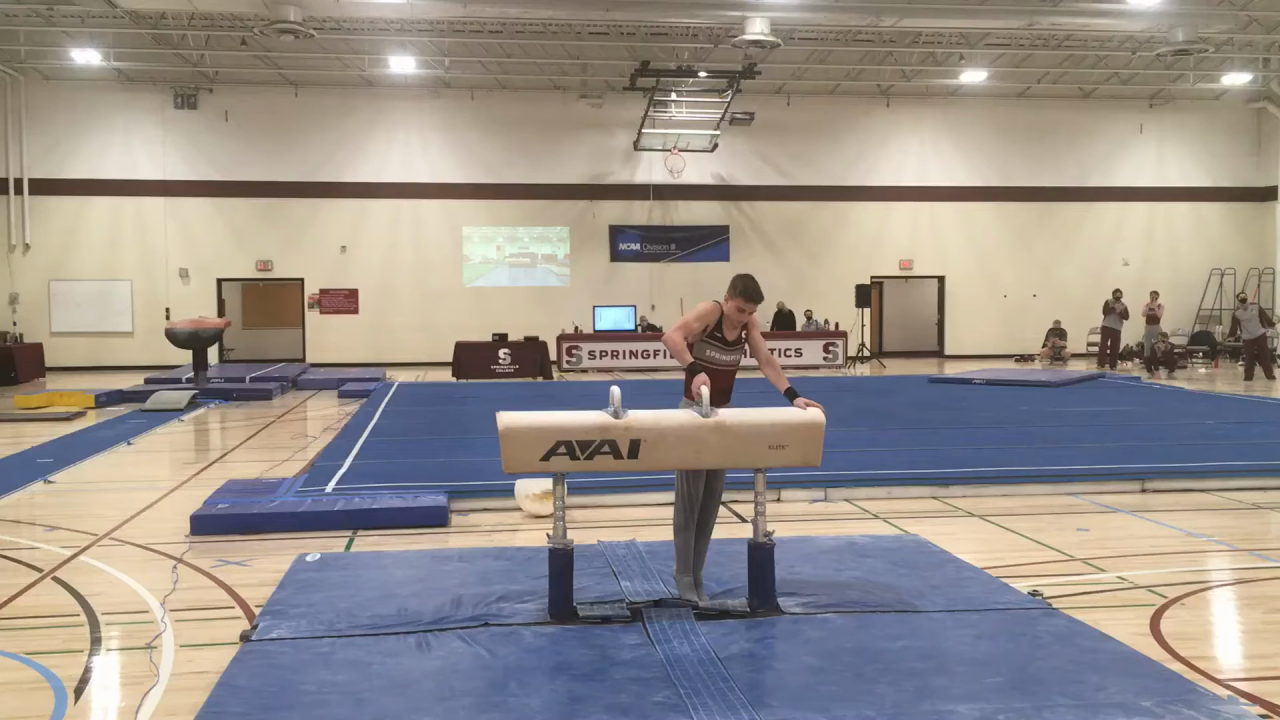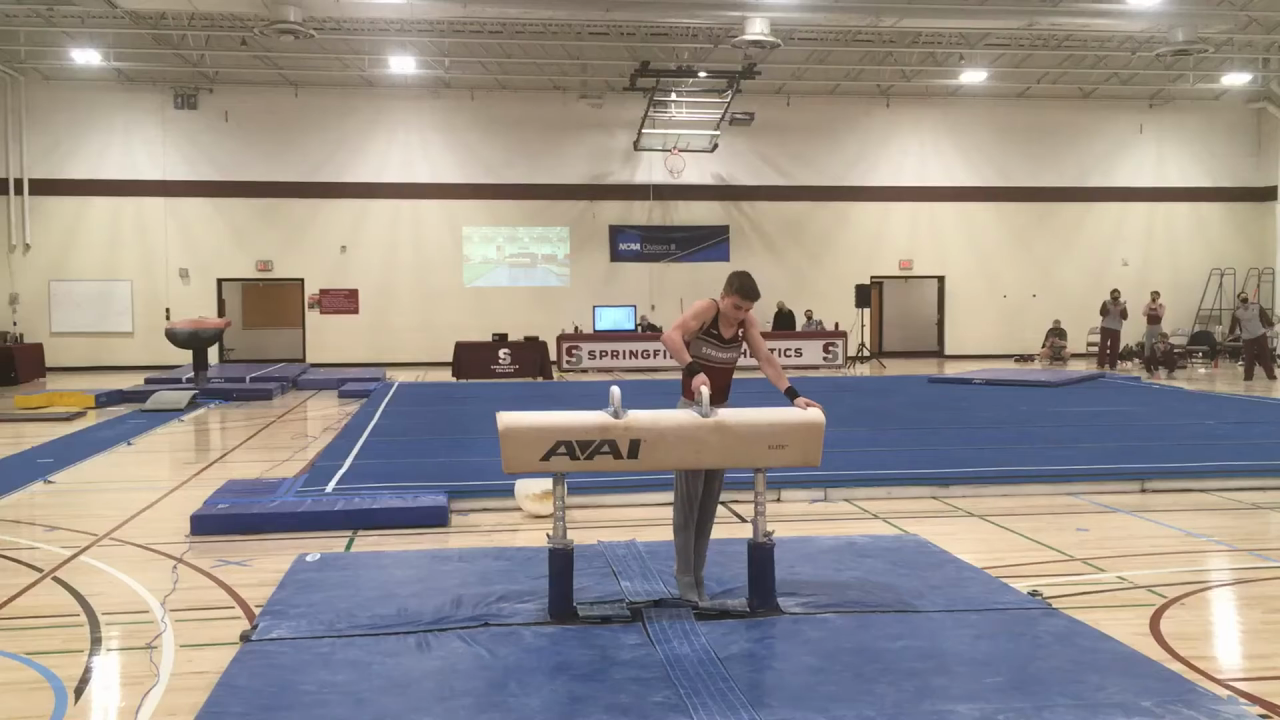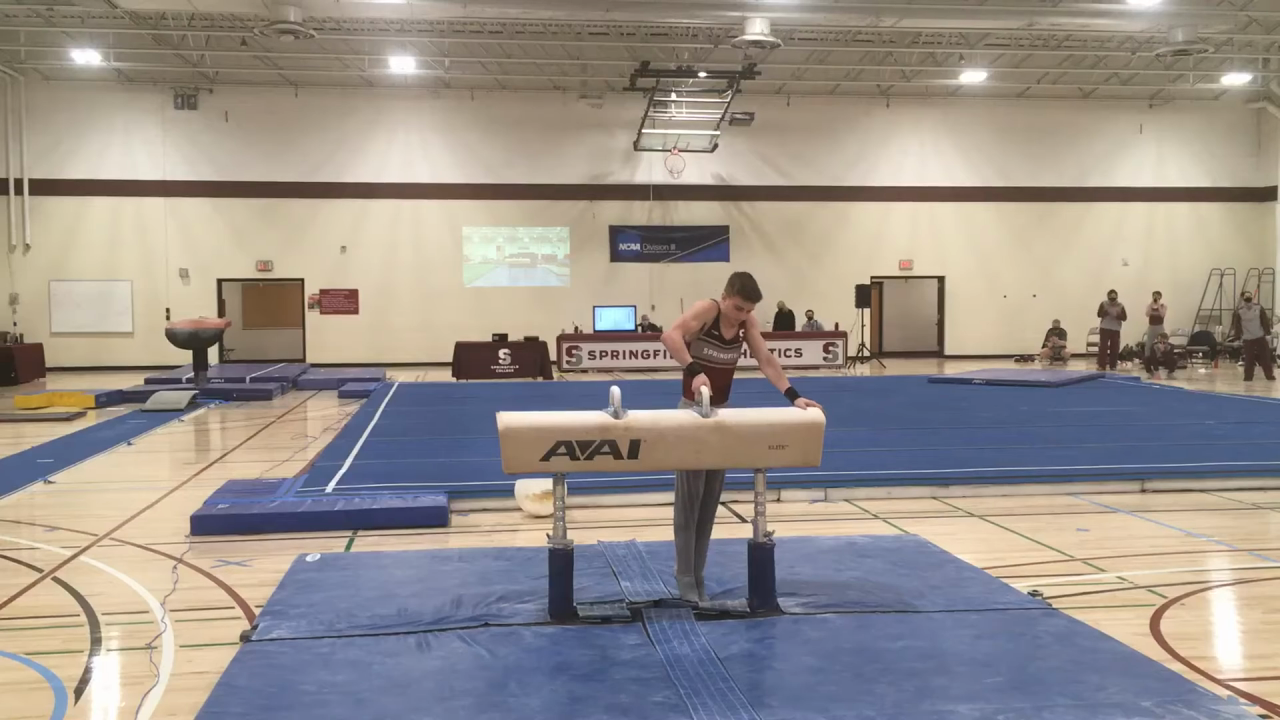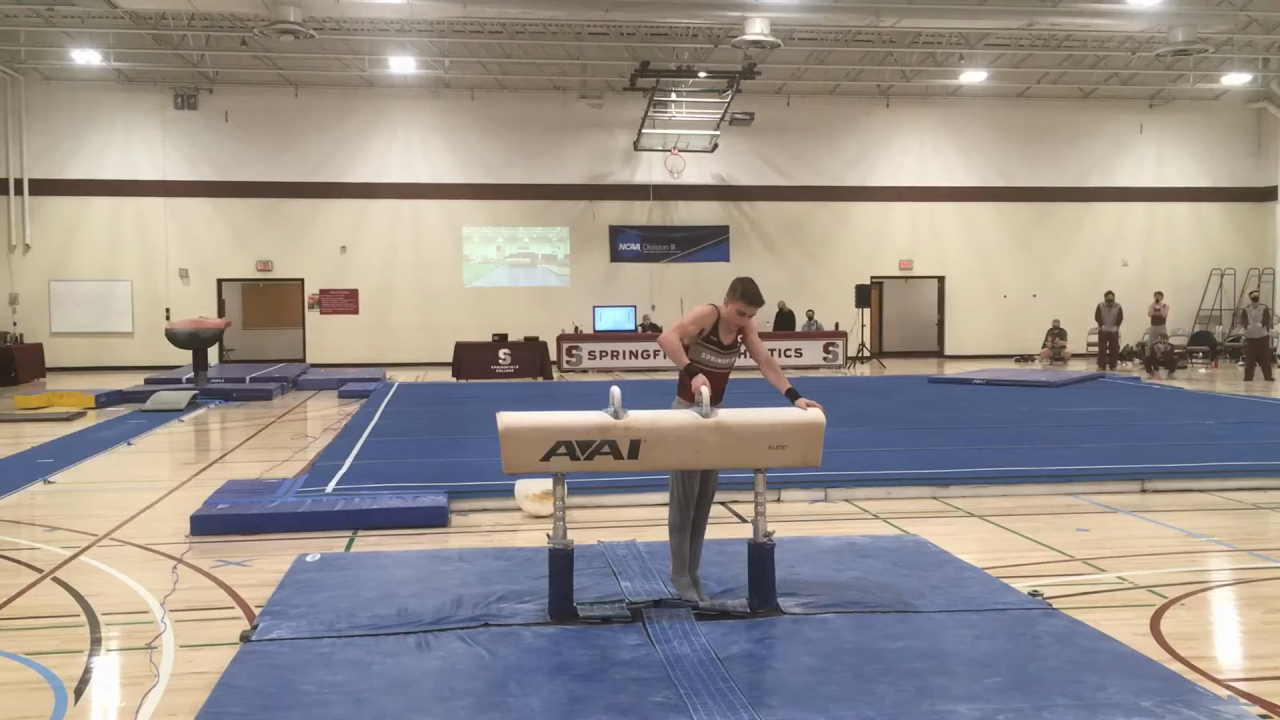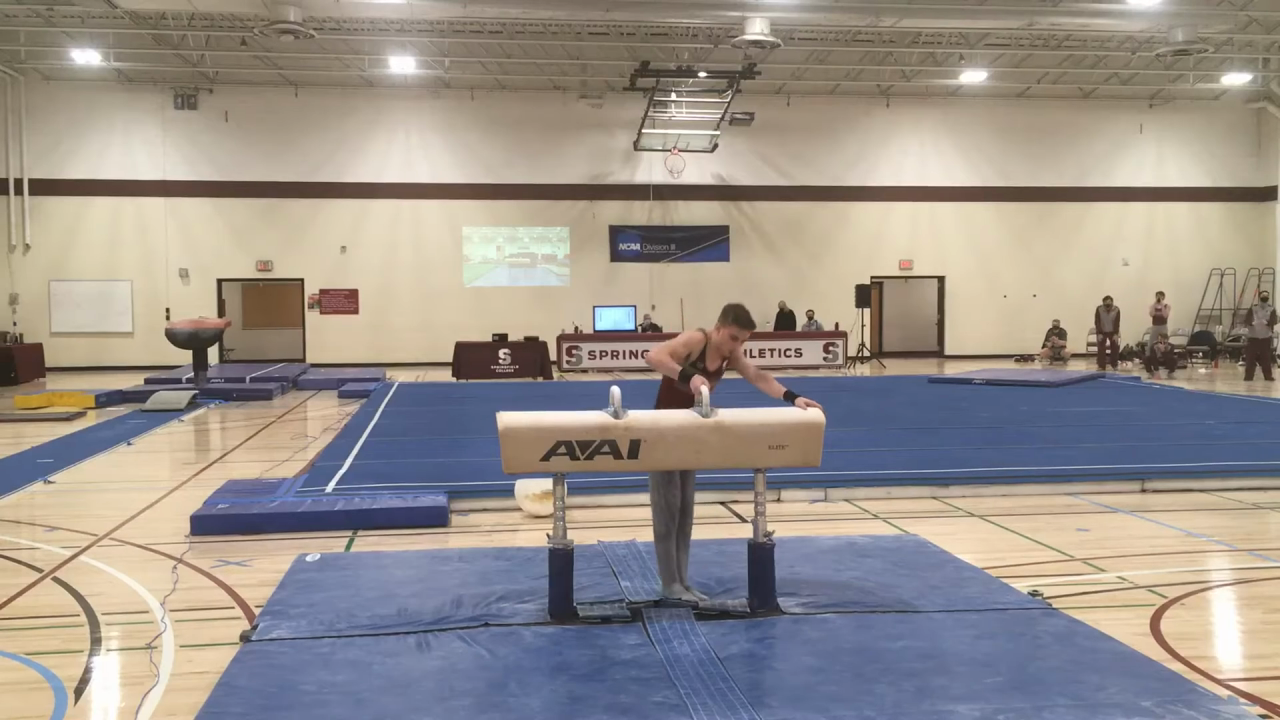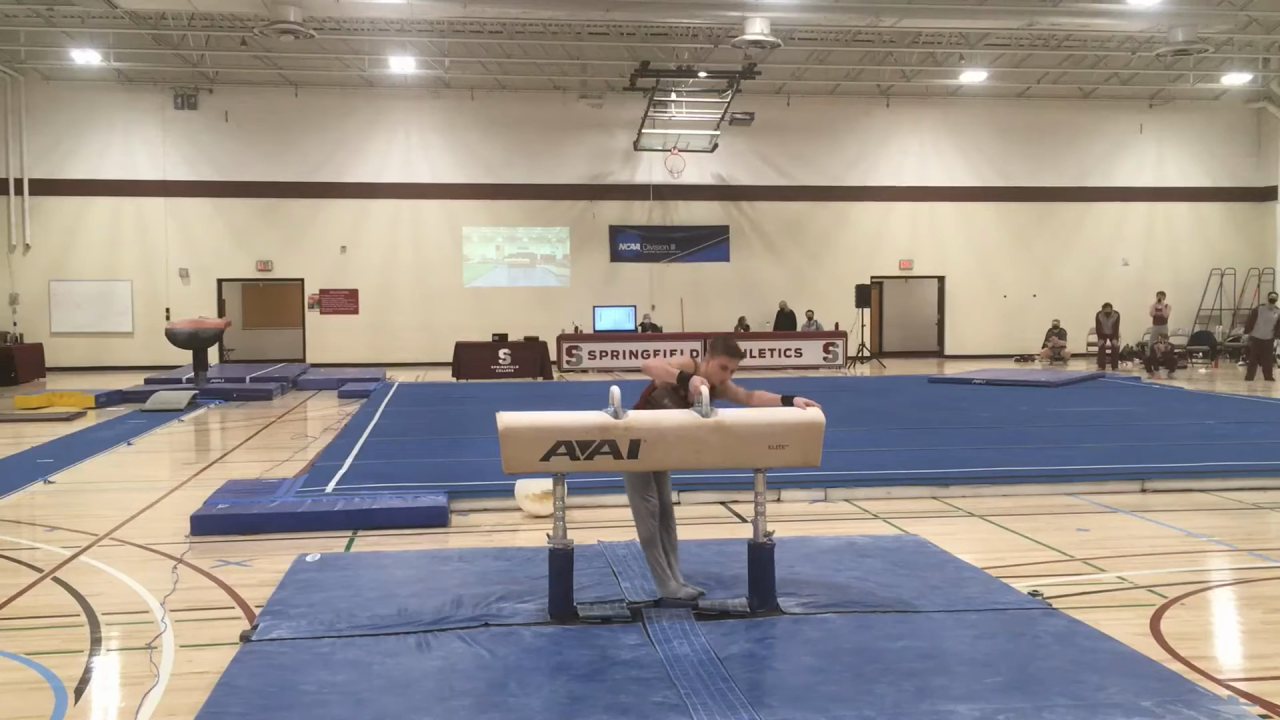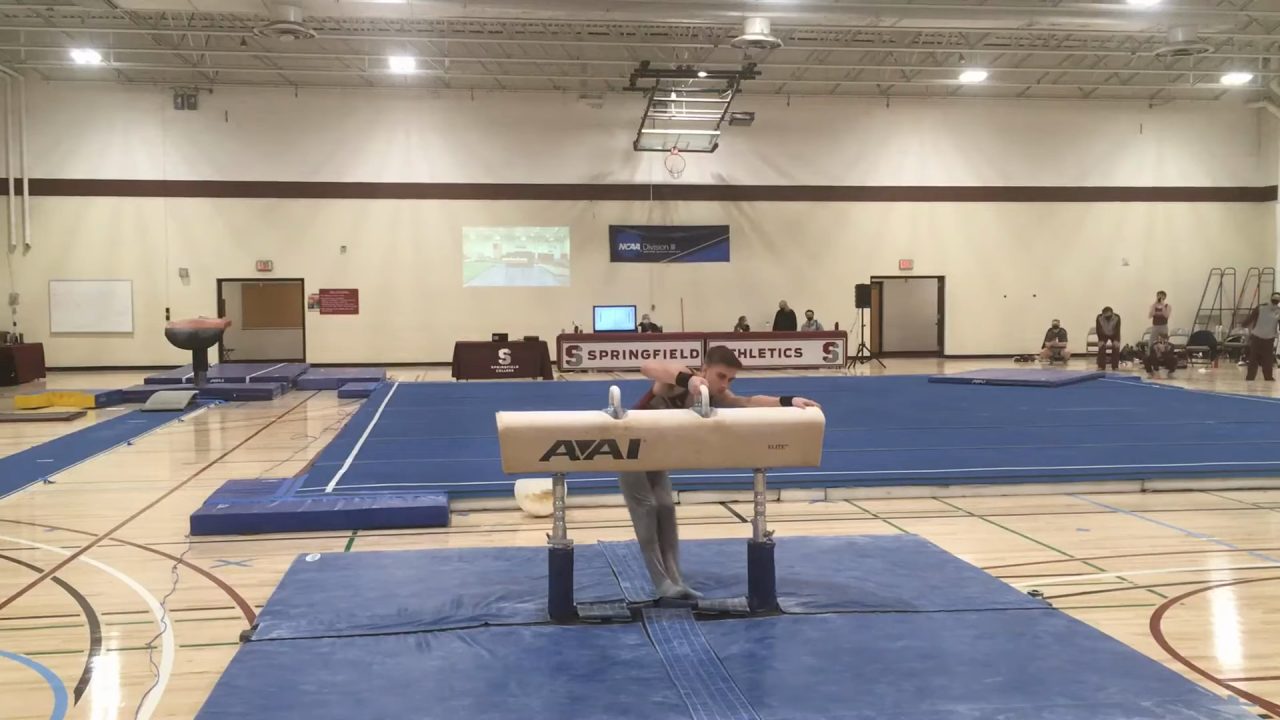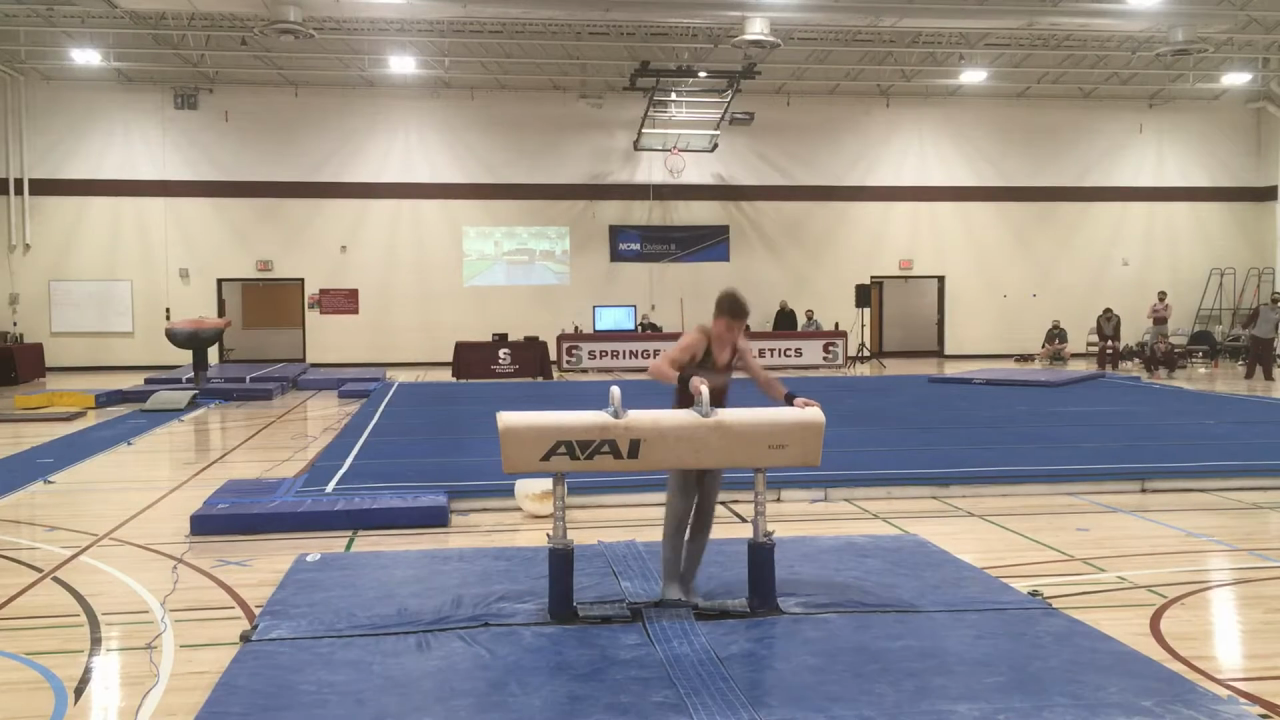
dt=0.2s
person 1, frame 1
left shoulder: (749, 324)
right shoulder: (709, 311)
left elbow: (766, 362)
right elbow: (671, 336)
left wrist: (793, 396)
right wrist: (695, 371)
right hip: (695, 411)
left knee: (711, 500)
right knee: (690, 497)
left ankle: (696, 576)
right ankle: (684, 577)
person 1, frame 2
left shoulder: (747, 322)
right shoulder: (705, 309)
left elbow: (766, 360)
right elbow: (670, 336)
left wrist: (792, 395)
right wrist: (693, 371)
left hip: (721, 412)
right hip: (692, 410)
left knee: (710, 499)
right knee: (689, 497)
left ankle: (697, 576)
right ankle: (685, 577)
person 1, frame 3
left shoulder: (747, 322)
right shoulder: (706, 310)
left elbow: (766, 360)
right elbow: (670, 335)
left wrist: (792, 395)
right wrist: (693, 371)
left hip: (721, 411)
right hip: (693, 410)
left knee: (710, 499)
right knee: (690, 497)
left ankle: (697, 577)
right ankle: (685, 577)
person 1, frame 4
left shoulder: (745, 327)
right shoulder: (706, 315)
left elbow: (766, 362)
right elbow: (667, 338)
left wrist: (793, 395)
right wrist: (692, 373)
right hip: (686, 412)
left knee: (705, 498)
right knee: (685, 496)
left ankle: (691, 577)
right ankle: (681, 577)
person 1, frame 5
left shoulder: (731, 355)
right shoulder: (696, 341)
left elbow: (758, 376)
right elbow: (653, 357)
left wrist: (792, 397)
right wrist: (687, 376)
left knee: (684, 504)
right knee: (667, 503)
left ankle: (681, 580)
right ankle: (671, 584)
person 1, frame 6
left shoulder: (718, 387)
right shoulder: (686, 367)
left elbow: (750, 396)
right elbow: (648, 366)
left wrist: (789, 400)
right wrist: (686, 379)
left knee: (665, 507)
right knee: (647, 506)
left ankle: (674, 579)
right ankle: (668, 583)
person 1, frame 7
left shoulder: (715, 394)
right shoulder: (682, 375)
left elbow: (749, 401)
right elbow: (648, 367)
left wrist: (788, 401)
right wrist: (687, 380)
left knee: (665, 507)
right knee: (645, 507)
left ankle: (673, 581)
right ankle: (663, 583)
person 1, frame 8
left shoulder: (738, 347)
right shoulder: (696, 341)
left elbow: (763, 378)
right elbow: (656, 368)
left wrist: (791, 399)
right wrist: (687, 380)
left knee: (706, 505)
right knee: (680, 506)
left ankle: (688, 578)
right ankle: (671, 581)
